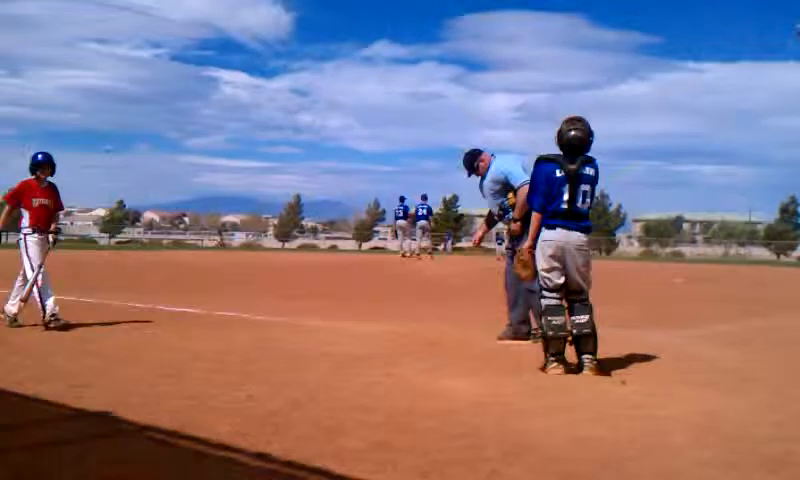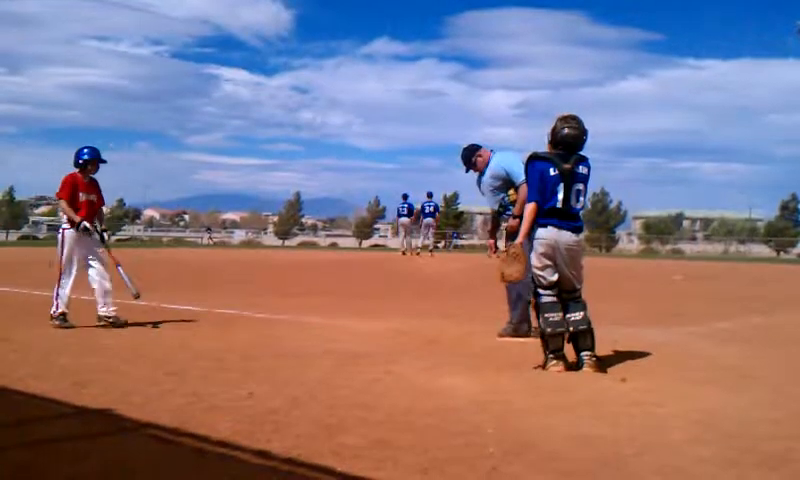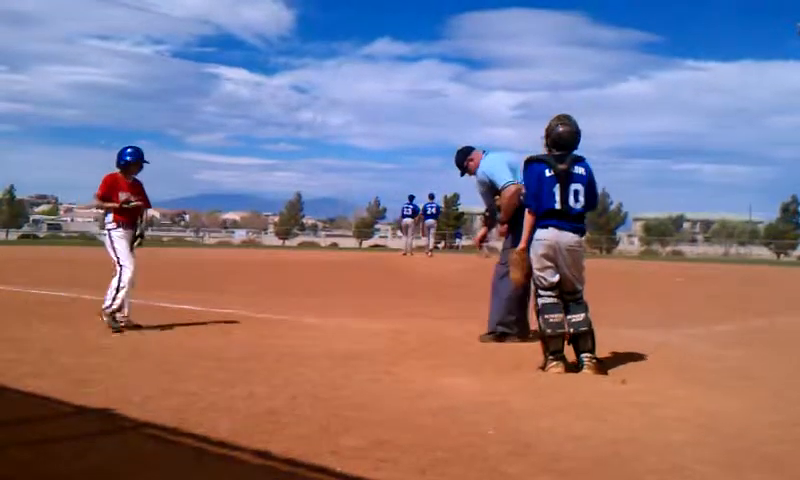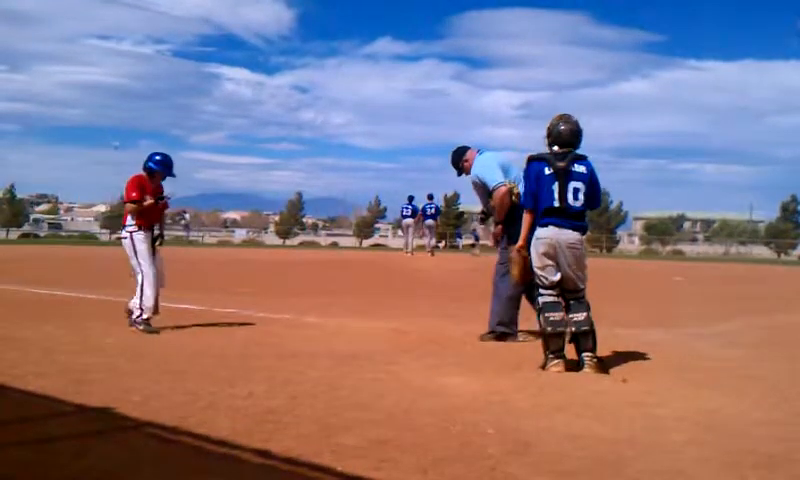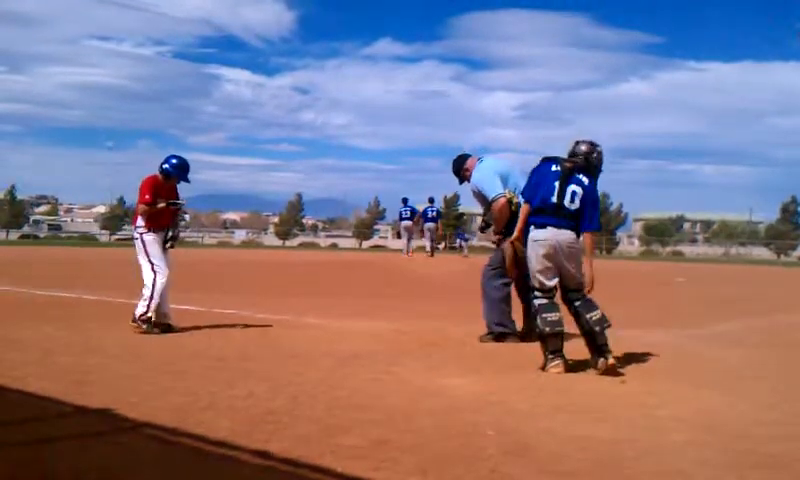
dt=0.4s
person 1, frame 1
left shoulder: (546, 166)
right shoulder: (591, 167)
left elbow: (539, 208)
left wrist: (530, 240)
left hip: (551, 236)
right hip: (580, 237)
left knee: (551, 296)
right knee: (579, 297)
left ankle: (555, 359)
right ankle: (588, 358)
person 1, frame 2
left shoulder: (539, 163)
right shoulder: (584, 165)
left elbow: (533, 202)
left wrist: (521, 236)
left hip: (544, 234)
right hip: (572, 236)
left knee: (547, 293)
right knee: (573, 294)
left ankle: (555, 356)
right ankle: (587, 355)
person 1, frame 3
left shoulder: (536, 166)
right shoulder: (583, 166)
left elbow: (532, 208)
right elbow: (591, 205)
left wrist: (524, 241)
left hip: (545, 235)
right hip: (573, 237)
left knee: (547, 294)
right knee: (574, 296)
left ankle: (555, 358)
right ankle: (587, 357)
person 1, frame 4
left shoulder: (537, 164)
right shoulder: (585, 166)
left elbow: (530, 207)
right elbow: (594, 203)
left wrist: (522, 239)
left hip: (545, 234)
right hip: (574, 236)
left knee: (548, 293)
right knee: (576, 295)
left ankle: (555, 357)
right ankle: (588, 356)
person 1, frame 5
left shoulder: (545, 167)
right shoulder: (588, 183)
left elbow: (527, 202)
right elbow: (588, 229)
left wrist: (518, 231)
right wrist: (589, 266)
left hip: (541, 234)
right hip: (569, 237)
left knee: (543, 294)
right knee: (577, 294)
left ankle: (555, 357)
right ankle: (602, 353)
person 2, frame 1
left shoulder: (505, 164)
right shoulder: (486, 180)
left elbow: (526, 189)
left wrist: (516, 220)
right wrist: (482, 230)
left hip: (529, 224)
right hip: (516, 229)
left knee: (531, 277)
right knee: (513, 278)
right ankle: (519, 326)
person 2, frame 2
left shoulder: (505, 160)
right shoulder: (482, 178)
left elbow: (528, 186)
left wrist: (516, 217)
right wrist: (492, 234)
right hip: (515, 224)
left ankle: (521, 323)
right ankle: (520, 323)
person 2, frame 3
left shoulder: (489, 165)
right shoulder: (492, 162)
left elbow: (511, 191)
right elbow: (496, 204)
left wrist: (504, 222)
right wrist: (485, 228)
left hip: (522, 220)
right hip: (525, 220)
left knee: (507, 274)
left ankle: (503, 329)
right ankle: (519, 327)
person 2, frame 4
left shoulder: (479, 167)
right shoulder: (491, 158)
left elbow: (502, 192)
left wrist: (498, 222)
right wrist: (500, 222)
left hip: (520, 218)
left knee: (506, 274)
left ankle: (503, 330)
person 2, frame 5
left shoulder: (479, 177)
right shoulder: (492, 162)
left elbow: (501, 203)
left wrist: (498, 231)
right wrist: (501, 228)
left knee: (494, 276)
right knee: (526, 279)
left ankle: (502, 330)
right ankle: (532, 329)
person 3, frame 1
left shoulder: (52, 188)
right shoulder: (24, 186)
left elbow: (55, 213)
left wrist: (54, 231)
left hip: (45, 236)
right hip: (30, 235)
left knee: (26, 276)
right knee: (40, 276)
right ankle: (50, 316)
person 3, frame 2
left shoulder: (94, 183)
right shoulder: (70, 179)
left elbow: (98, 207)
right elbow: (63, 205)
left wrist: (102, 227)
right wrist: (81, 221)
left hip: (90, 233)
right hip: (71, 231)
left knee: (100, 271)
right knee: (67, 274)
left ankle: (107, 313)
right ankle: (58, 313)
person 3, frame 3
left shoulder: (138, 185)
right shoulder: (110, 179)
left elbow: (142, 209)
right elbow: (98, 204)
left wrist: (141, 230)
right wrist: (121, 205)
left hip: (130, 231)
right hip: (114, 230)
left knee: (125, 272)
right knee: (126, 269)
left ankle: (119, 315)
right ankle: (111, 310)
person 3, frame 4
left shoulder: (158, 186)
right shoulder: (136, 181)
left elbow: (160, 210)
right elbow: (130, 208)
left wrist: (161, 231)
right wrist: (152, 201)
left hip: (149, 233)
right hip: (135, 233)
left knee: (156, 277)
right knee: (147, 275)
left ankle: (136, 307)
right ankle: (139, 318)
person 3, frame 5
left shoulder: (172, 188)
right shoulder: (150, 182)
left elbow: (174, 213)
right elbow: (141, 210)
left wrist: (174, 233)
right wrist: (164, 205)
left hip: (161, 235)
right hip: (145, 234)
left knee: (162, 275)
right knee: (160, 273)
left ankle: (161, 319)
right ankle: (142, 316)
